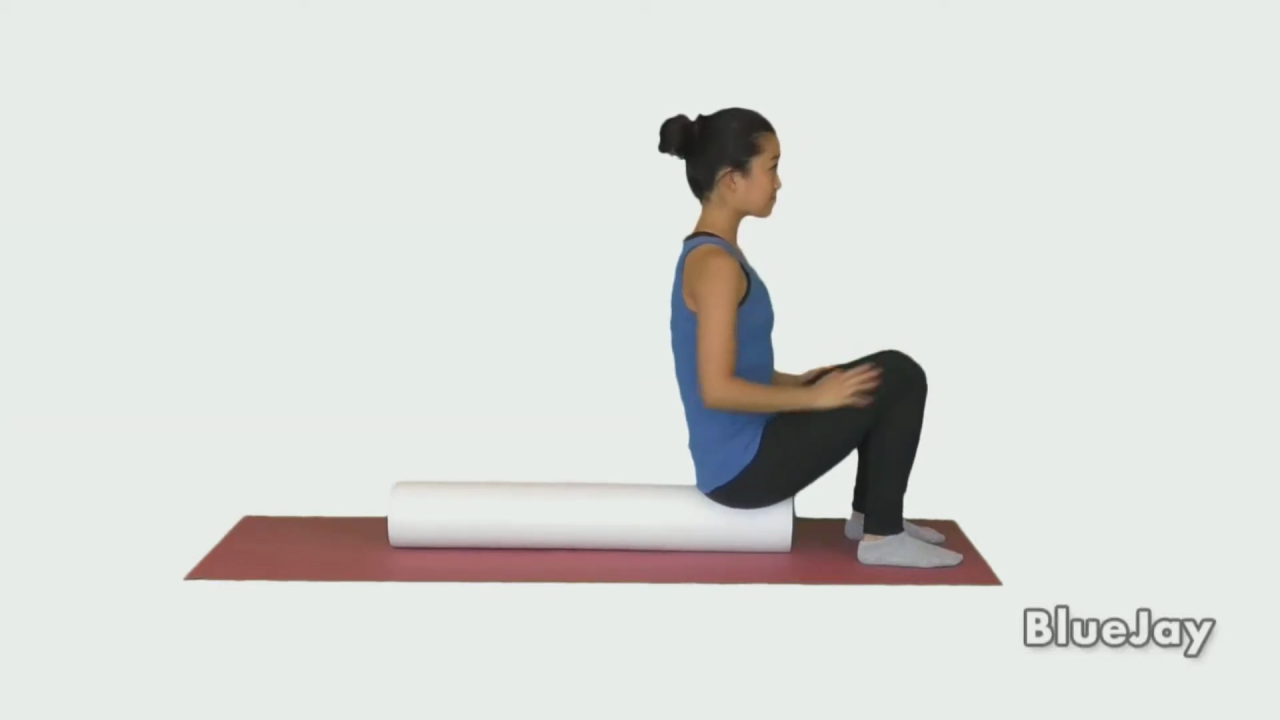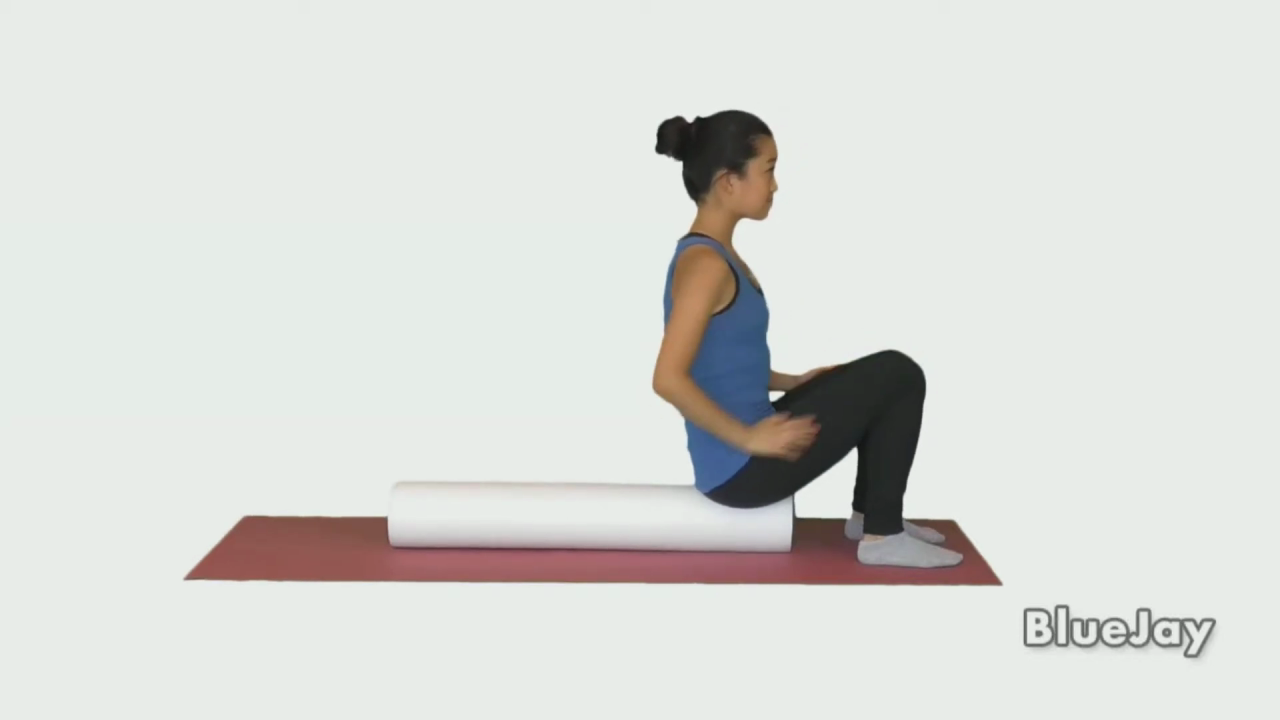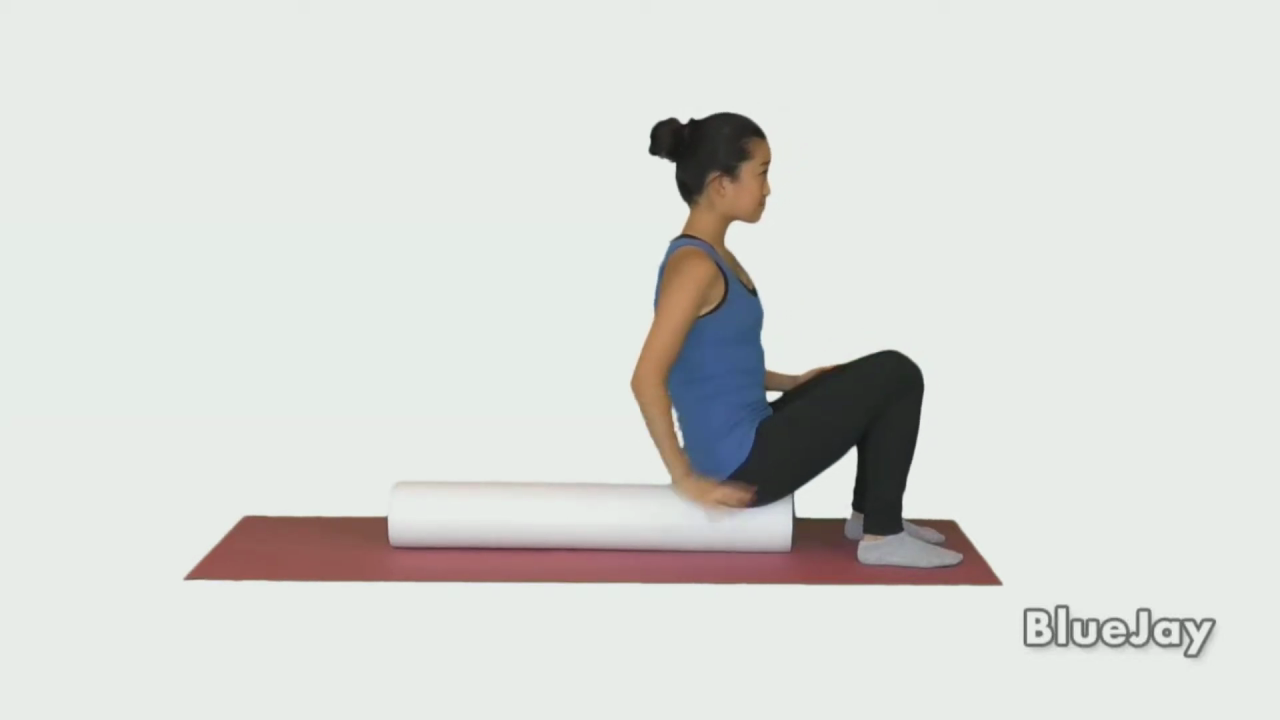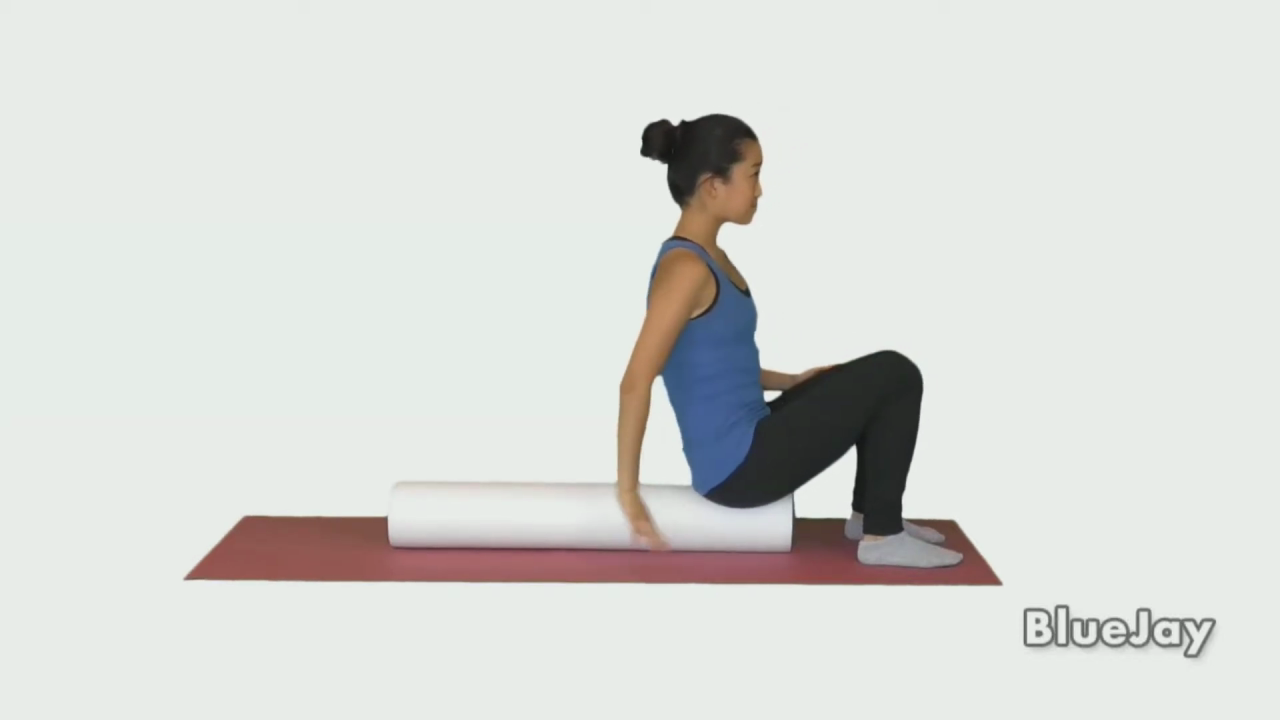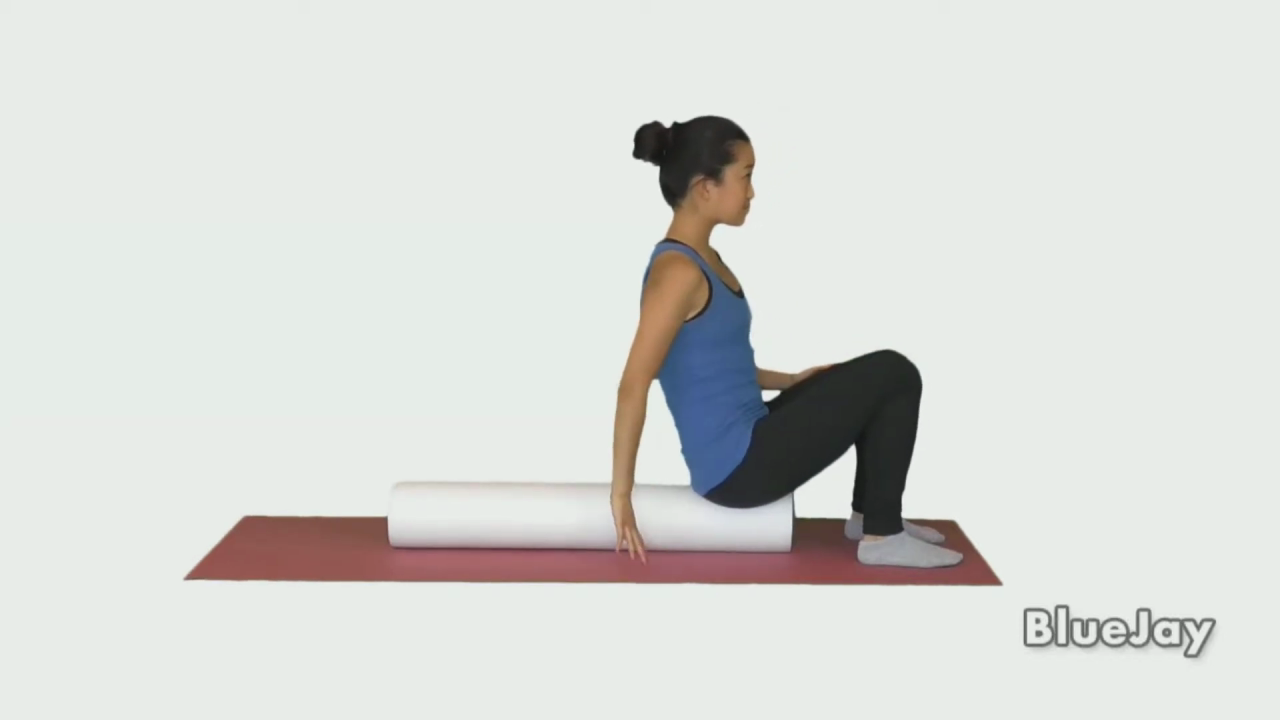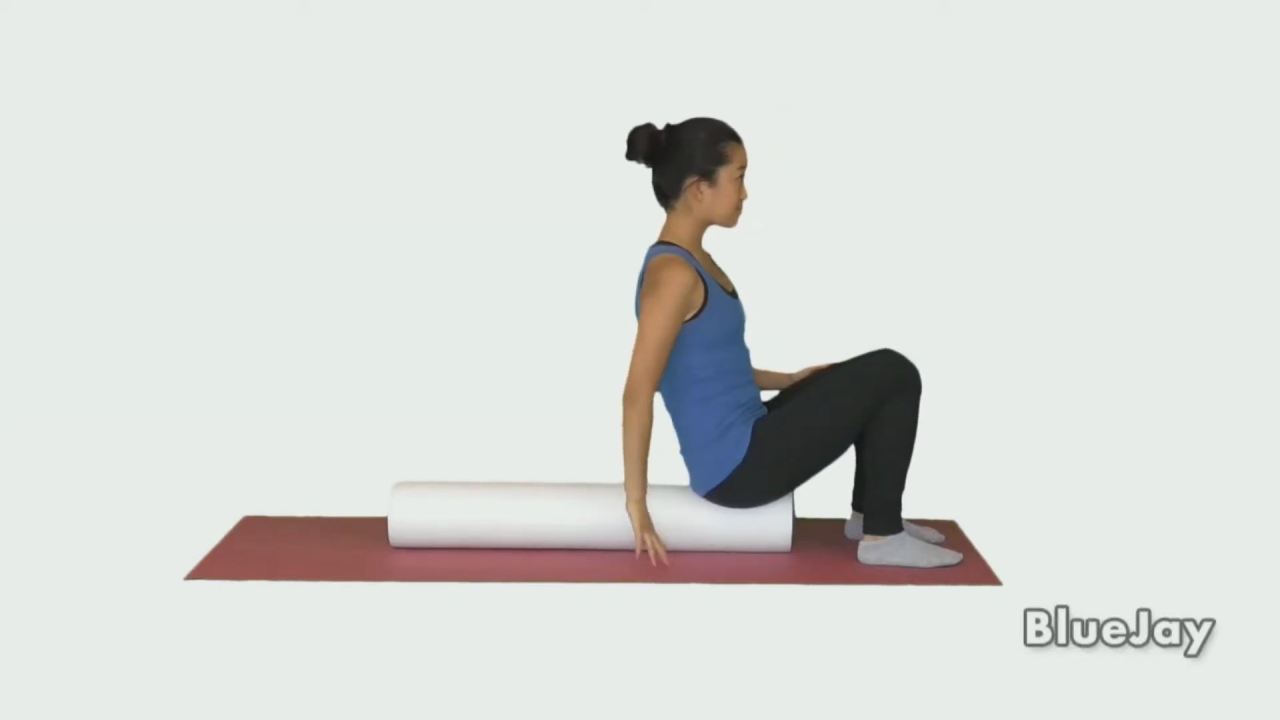
dt=0.2s
person 1, frame 1
left shoulder: (712, 251)
right shoulder: (715, 264)
right elbow: (716, 389)
left wrist: (802, 384)
right wrist: (811, 398)
left hip: (744, 451)
right hip: (743, 466)
left knee: (881, 377)
right knee: (901, 378)
left ankle: (869, 514)
right ankle: (882, 536)
person 1, frame 2
left shoulder: (715, 253)
right shoulder: (705, 264)
right elbow: (668, 379)
left wrist: (793, 383)
right wrist: (746, 439)
left hip: (744, 449)
right hip: (739, 467)
left knee: (888, 375)
right knee: (899, 376)
left ankle: (870, 513)
right ankle: (882, 536)
person 1, frame 3
left shoulder: (713, 256)
right shoulder: (694, 266)
right elbow: (647, 379)
left wrist: (793, 383)
right wrist: (684, 475)
left hip: (747, 447)
right hip: (740, 464)
left knee: (885, 378)
right knee: (897, 376)
left ankle: (870, 514)
right ankle: (882, 537)
person 1, frame 4
left shoulder: (708, 257)
right shoulder: (685, 268)
right elbow: (635, 383)
left wrist: (791, 381)
right wrist: (629, 490)
left hip: (746, 443)
right hip: (739, 465)
left knee: (881, 380)
right knee: (895, 376)
left ankle: (870, 514)
right ankle: (882, 537)
person 1, frame 5
left shoulder: (702, 258)
right shoulder: (678, 271)
right elbow: (632, 387)
left wrist: (789, 380)
right wrist: (621, 497)
left hip: (745, 443)
right hip: (738, 466)
left knee: (881, 376)
right knee: (894, 375)
left ankle: (869, 514)
right ankle: (882, 537)
person 1, frame 6
left shoulder: (693, 260)
right shoulder: (673, 273)
right elbow: (637, 393)
left wrist: (787, 380)
right wrist: (636, 505)
left hip: (744, 443)
right hip: (737, 466)
left knee: (879, 376)
right knee: (893, 375)
left ankle: (870, 515)
right ankle: (882, 537)
